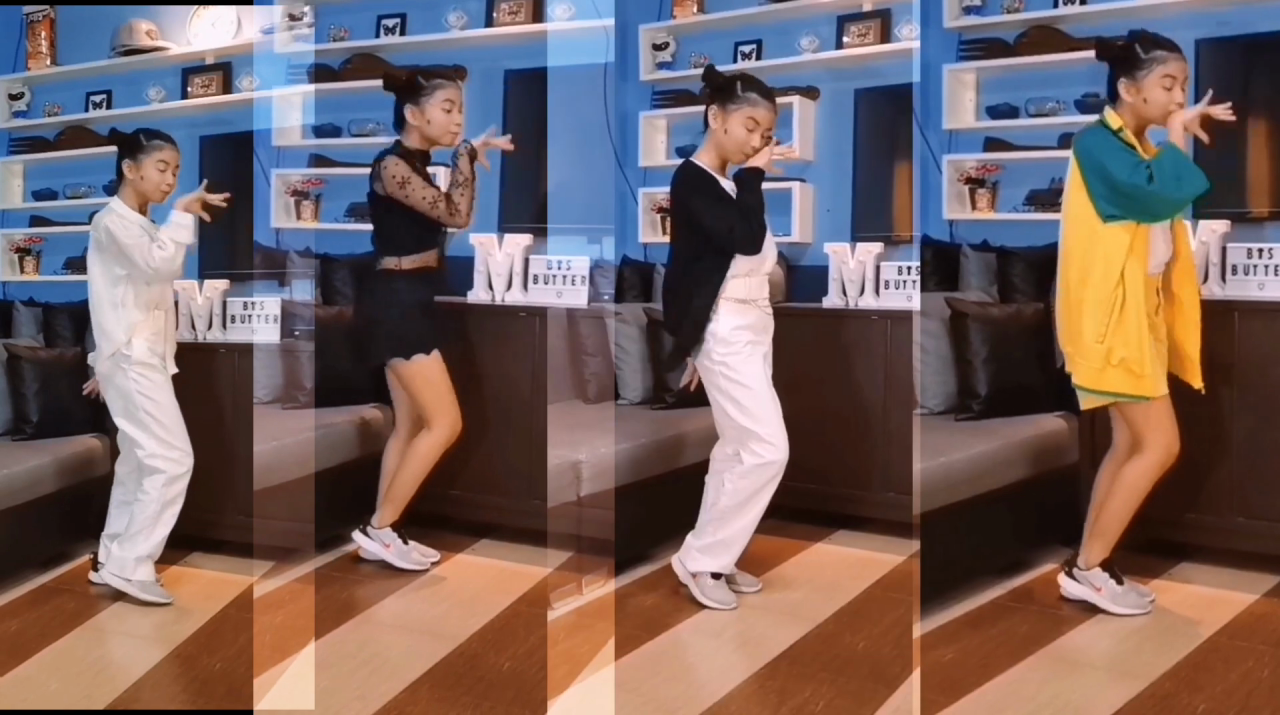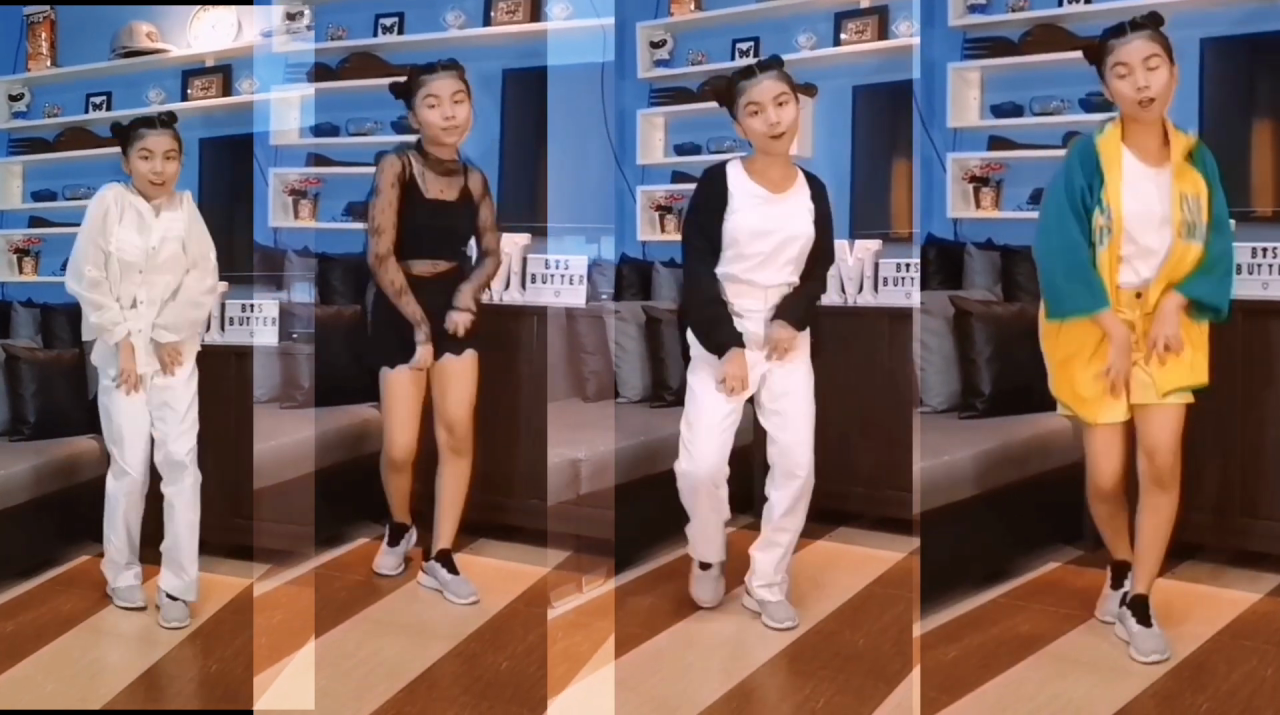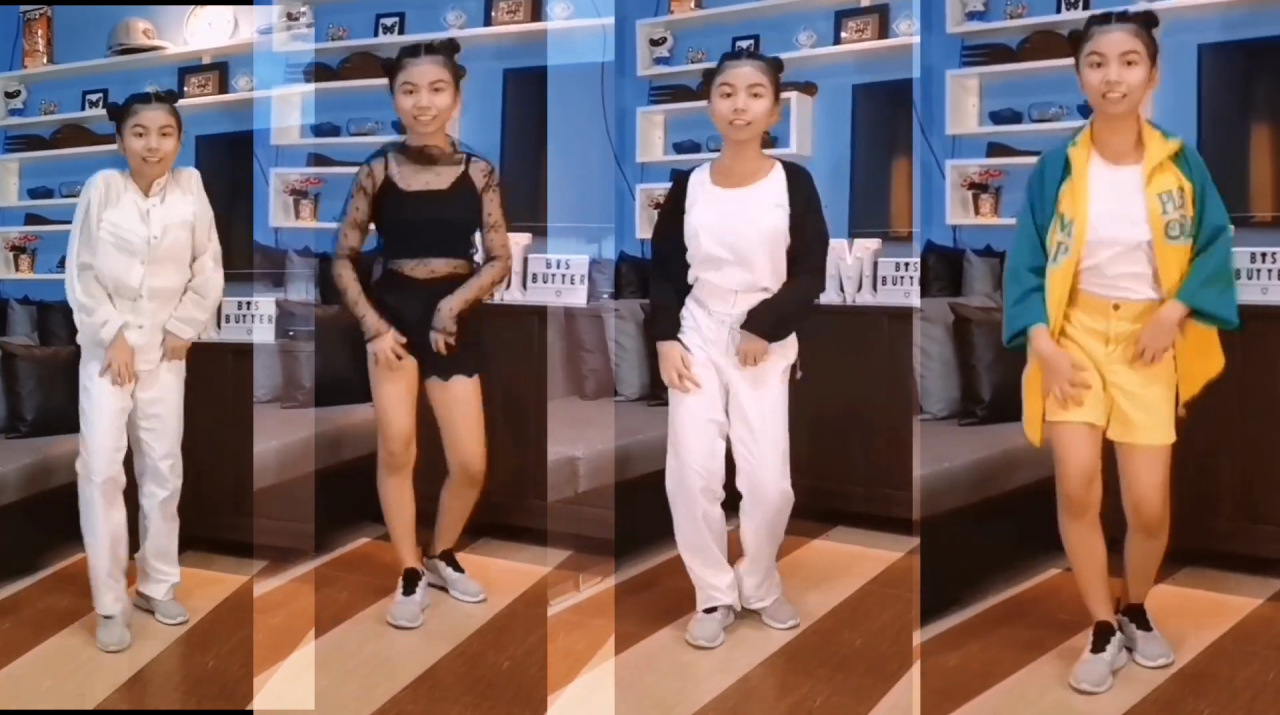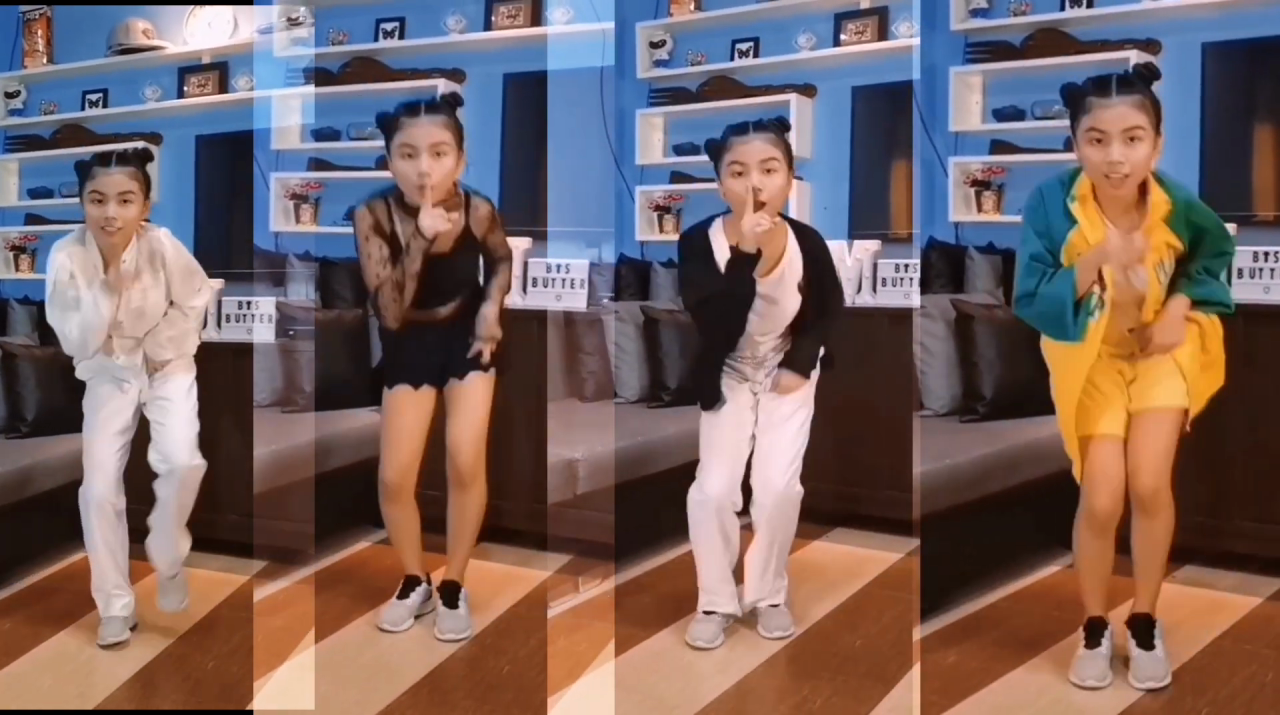
dt=1s
person 1, frame 1
left shoulder: (1143, 149)
right shoulder: (1097, 144)
right elbow: (1159, 194)
right wrist: (1180, 125)
left hip: (1138, 312)
right hip: (1108, 316)
left knee: (1129, 442)
right knee: (1160, 443)
left ankle: (1089, 565)
right ankle: (1086, 567)
person 1, frame 2
left shoulder: (1193, 158)
right shoulder: (1088, 156)
left elbow: (1215, 244)
right elbow: (1063, 250)
left wrist: (1178, 305)
right wrist: (1110, 330)
left hip: (1166, 321)
right hip: (1096, 325)
left knee: (1162, 463)
right knee: (1106, 475)
left ankle: (1137, 601)
right ankle: (1120, 565)
person 1, frame 3
left shoulder: (1180, 160)
right shoulder: (1056, 169)
left elbow: (1215, 244)
right elbow: (1027, 266)
left wrist: (1175, 310)
right wrist: (1041, 343)
left hip: (1148, 340)
right hip: (1072, 337)
left knee: (1150, 505)
right knee: (1077, 487)
left ankle: (1134, 609)
right ankle: (1105, 629)
person 1, frame 4
left shoulder: (1177, 204)
right shoulder: (1052, 210)
left elbow: (1217, 251)
right elbow: (1031, 303)
left wrist: (1185, 302)
right wrist: (1100, 263)
left hip: (1160, 343)
right hip: (1091, 357)
left knee: (1149, 482)
right knee: (1101, 500)
left ankle: (1145, 623)
right ankle: (1096, 629)
person 2, frame 1
left shoulder: (725, 180)
right shoulder: (692, 181)
right elbow: (746, 240)
right wrist: (751, 173)
left hip: (751, 327)
right hip: (728, 332)
left knee: (741, 448)
right knee: (766, 449)
left ankle: (716, 558)
right ankle: (701, 558)
person 2, frame 2
left shoulder: (812, 189)
right shoulder: (719, 183)
left elbow: (819, 268)
right elbow: (696, 273)
left wrist: (792, 319)
right wrist: (727, 347)
left hip: (784, 341)
right hip: (721, 341)
left knee: (796, 465)
right knee: (699, 463)
left ankle: (767, 585)
right ankle: (708, 554)
person 2, frame 3
left shoulder: (793, 182)
right shoulder: (688, 186)
left elbow: (809, 275)
right elbow: (664, 269)
left wrist: (764, 326)
right wrist: (666, 337)
left hip: (763, 347)
right hip: (695, 341)
left knee: (769, 485)
right knee: (692, 477)
left ankle: (759, 587)
right ankle: (714, 596)
person 2, frame 4
left shoulder: (805, 242)
right shoulder: (699, 243)
left elbow: (829, 305)
right elbow: (713, 328)
left wrist: (801, 362)
right wrist: (745, 254)
left hip: (786, 369)
right hip: (728, 374)
left knee: (777, 486)
right knee: (715, 489)
left ankle: (768, 595)
right ankle: (716, 602)
person 3, frame 1
left shoulder: (413, 166)
right shoulder: (393, 167)
right elbow: (456, 215)
right wrist: (470, 152)
left hip: (409, 303)
right hip: (394, 304)
left knee: (412, 424)
right knee: (445, 422)
left ankle: (382, 532)
right ankle: (379, 527)
person 3, frame 2
left shoulder: (472, 176)
right shoulder: (397, 166)
left elbow: (490, 253)
right elbow: (380, 256)
left wrist: (466, 298)
right wrist: (421, 327)
left hip: (453, 311)
right hip: (401, 314)
left knee: (457, 439)
right knee: (400, 452)
left ankle: (439, 558)
right ankle: (400, 525)
person 3, frame 3
left shoulder: (475, 170)
right shoulder: (377, 169)
left elbow: (500, 259)
right elbow: (344, 257)
left wrist: (455, 305)
right wrist: (369, 320)
left hip: (449, 321)
right hip: (391, 316)
left knee: (469, 464)
right knee: (396, 452)
left ankle: (442, 556)
right ankle: (411, 575)
person 3, frame 4
left shoulder: (480, 212)
right shoulder: (374, 217)
left elbow: (502, 265)
right elbow: (390, 314)
left wrist: (491, 312)
right wrist: (419, 240)
left hip: (466, 337)
right hip: (408, 344)
left knee: (465, 462)
right knee: (395, 477)
left ankle: (452, 586)
right ankle: (414, 584)
person 4, frame 1
left shoulder: (140, 224)
right shoulder: (112, 222)
right elbow: (162, 264)
left wrist: (103, 364)
right wrist: (183, 211)
left hip: (143, 357)
right hip: (131, 359)
left knee: (139, 461)
right knee: (173, 460)
left ankle: (111, 559)
right ankle: (130, 566)
person 4, frame 2
left shoulder: (186, 210)
right shoulder: (108, 202)
left elbow: (204, 284)
right elbow: (85, 281)
left wrist: (172, 334)
right wrist: (121, 340)
left hip: (173, 353)
right hip: (120, 354)
left knee: (180, 460)
right knee: (129, 467)
left ankle: (179, 585)
right ankle: (121, 575)
person 4, frame 3
left shoulder: (189, 186)
right shoulder: (102, 187)
left elbow: (208, 267)
right elbow: (80, 272)
left wrist: (185, 328)
right wrist: (110, 334)
left hip: (164, 351)
right hip: (106, 351)
left knee: (163, 470)
right knee: (100, 468)
left ankle: (157, 584)
right ankle: (111, 603)
person 4, frame 4
left shoulder: (162, 246)
right shoulder: (65, 256)
left elbow: (196, 298)
right elbow: (74, 343)
left wrist: (162, 343)
right wrist: (107, 296)
left hip: (165, 365)
right hip: (108, 375)
left knee: (181, 463)
right knee: (100, 489)
left ankle: (168, 557)
right ankle: (114, 604)
